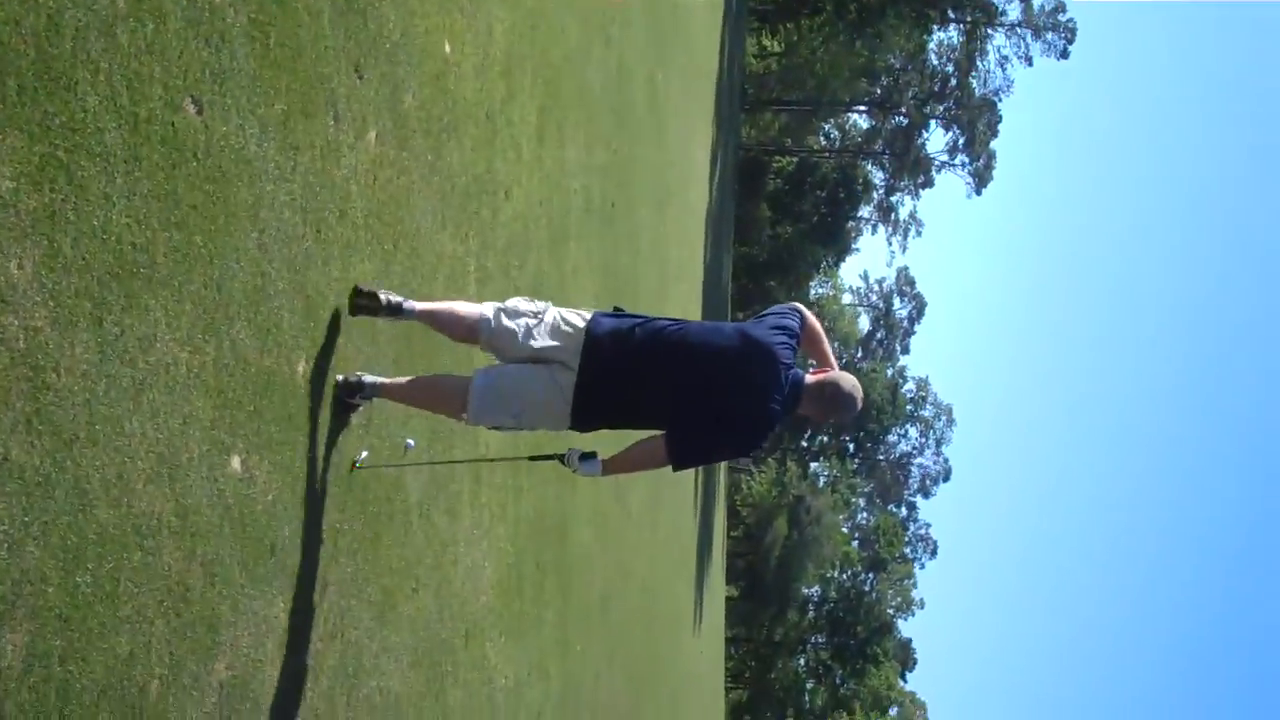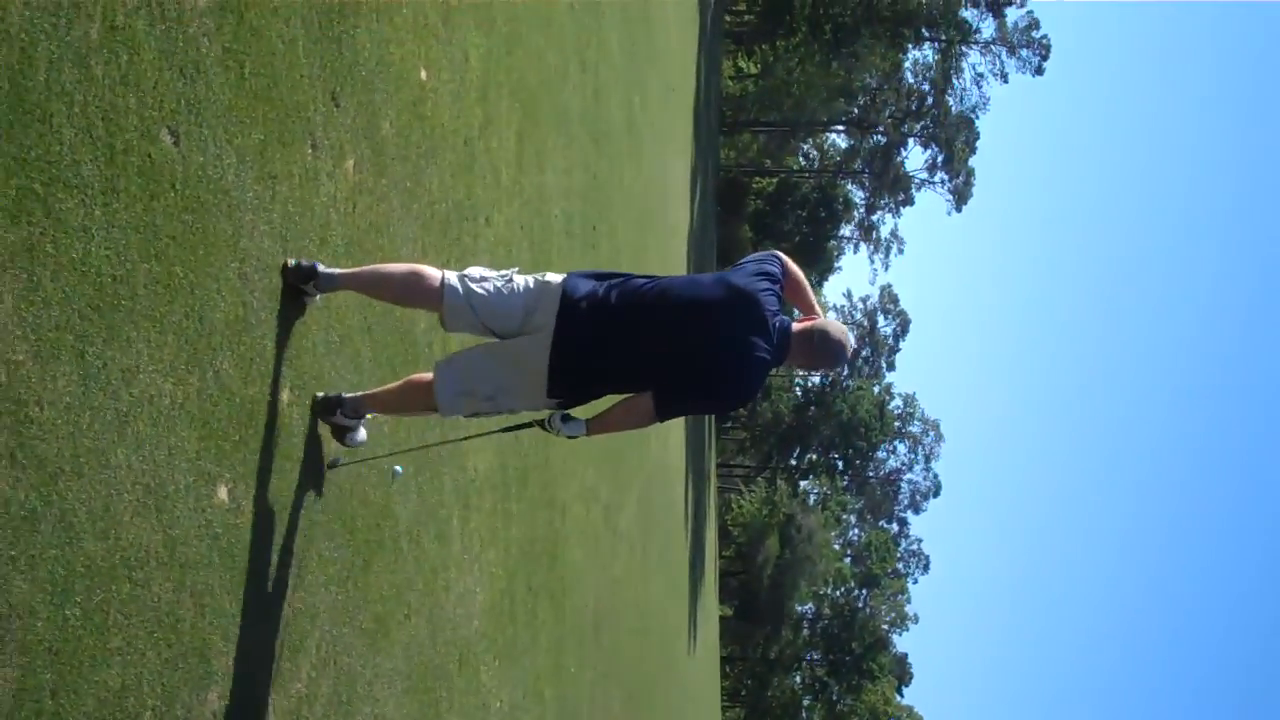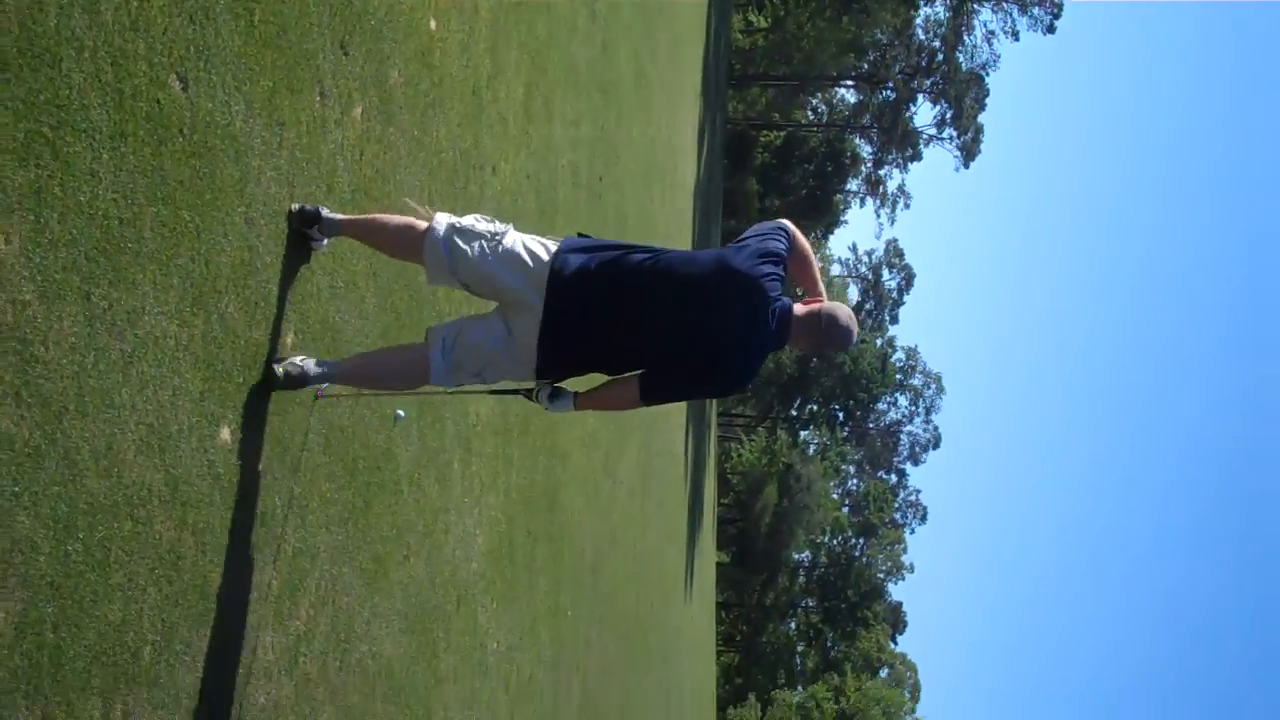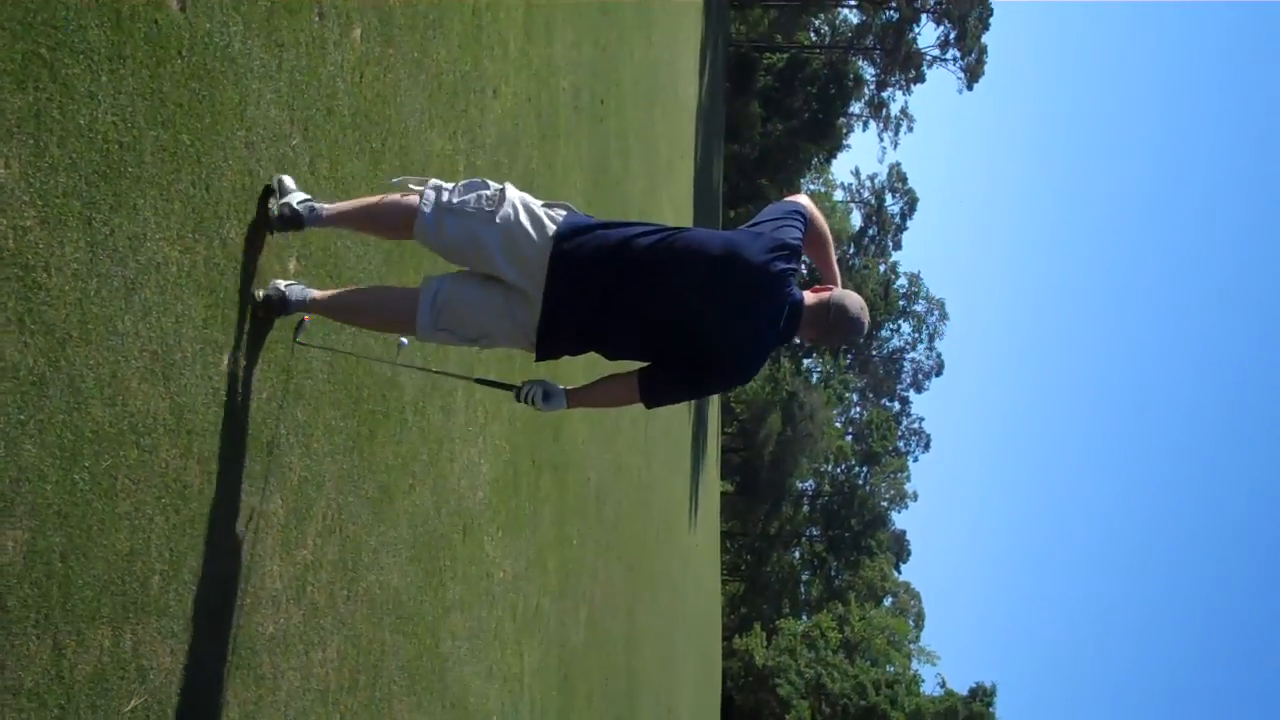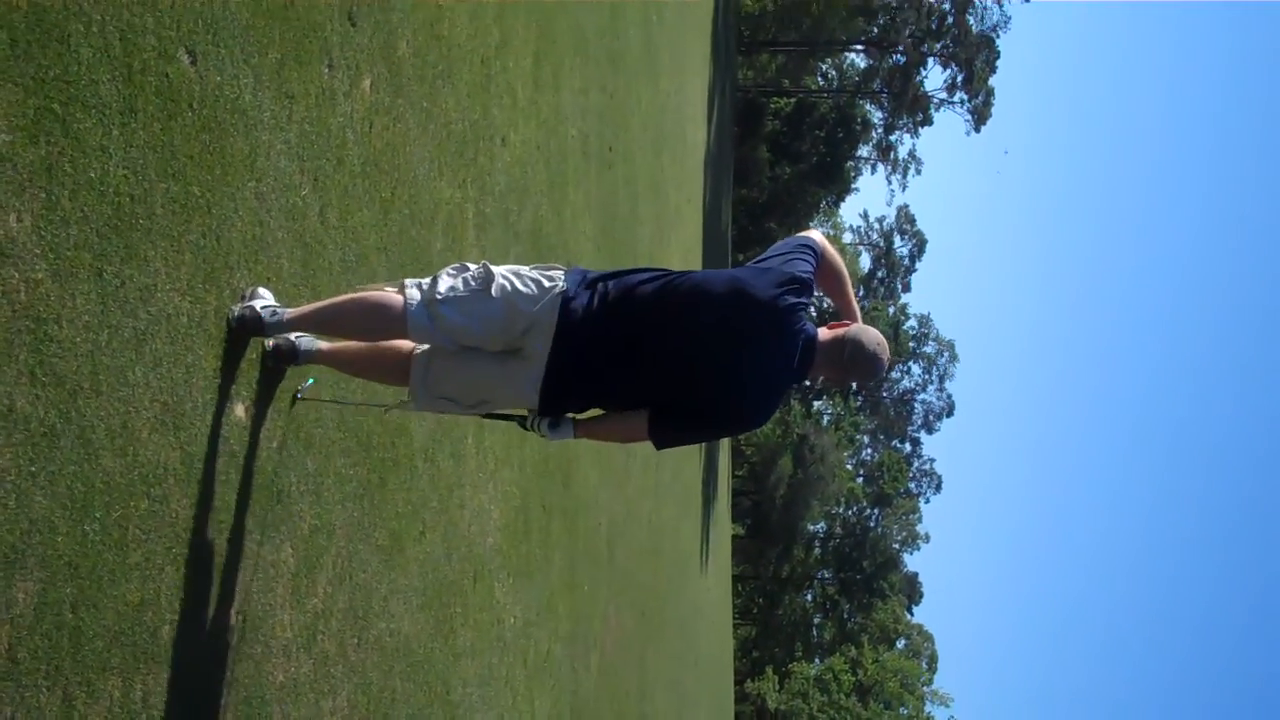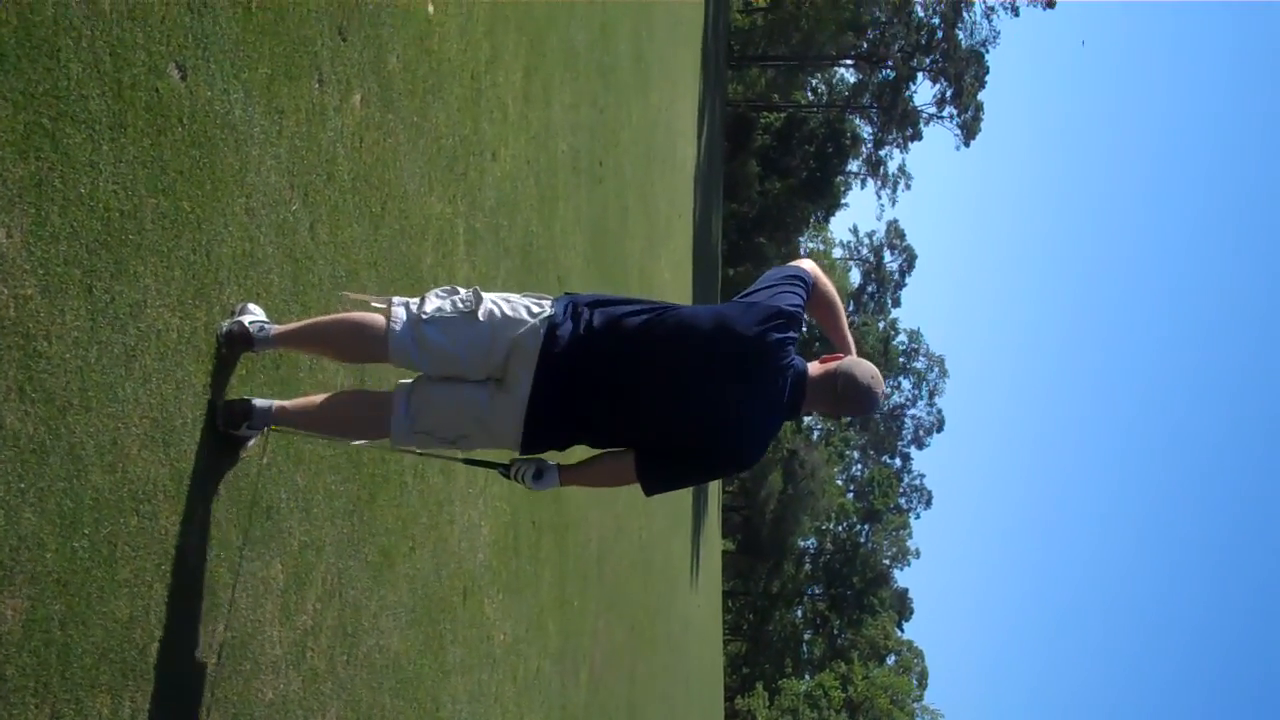
dt=0.5s
person 1, frame 1
left shoulder: (776, 337)
right shoulder: (750, 428)
left elbow: (801, 311)
right elbow: (668, 447)
left wrist: (831, 364)
right wrist: (602, 467)
left hip: (596, 332)
right hip: (586, 397)
left knee: (487, 321)
right knee: (474, 396)
person 1, frame 2
left shoulder: (759, 283)
right shoulder: (739, 382)
left elbow: (782, 259)
right elbow: (651, 405)
left wrist: (814, 316)
right wrist: (582, 427)
left hip: (569, 298)
right hip: (565, 373)
left knee: (443, 288)
right knee: (447, 389)
left ankle: (327, 277)
right ankle: (353, 407)
person 1, frame 3
left shoulder: (763, 261)
right shoulder: (735, 367)
left elbow: (788, 228)
right elbow: (642, 388)
left wrist: (817, 291)
right wrist: (573, 401)
left hip: (561, 267)
right hip: (554, 345)
left knee: (437, 237)
right knee: (439, 358)
left ankle: (332, 221)
right ankle: (324, 372)
person 1, frame 4
left shoulder: (775, 247)
right shoulder: (738, 361)
left elbow: (803, 203)
right elbow: (644, 386)
left wrist: (832, 280)
right wrist: (567, 399)
left hip: (564, 239)
right hip: (555, 322)
left knee: (441, 208)
right knee: (429, 308)
left ankle: (313, 210)
right ankle: (309, 300)
person 1, frame 5
left shoulder: (786, 283)
right shoulder: (752, 403)
left elbow: (814, 238)
right elbow: (650, 424)
left wrist: (854, 317)
right wrist: (572, 427)
left hip: (565, 297)
right hip: (559, 384)
left knee: (417, 307)
right knee: (423, 370)
left ankle: (282, 318)
right ankle: (309, 351)
person 1, frame 6
left shoulder: (776, 318)
right shoulder: (743, 442)
left elbow: (808, 269)
right elbow: (640, 466)
left wrist: (849, 356)
right wrist: (559, 476)
left hip: (550, 328)
right hip: (542, 418)
left knee: (398, 329)
right knee: (402, 413)
left ankle: (265, 331)
right ankle: (273, 412)
